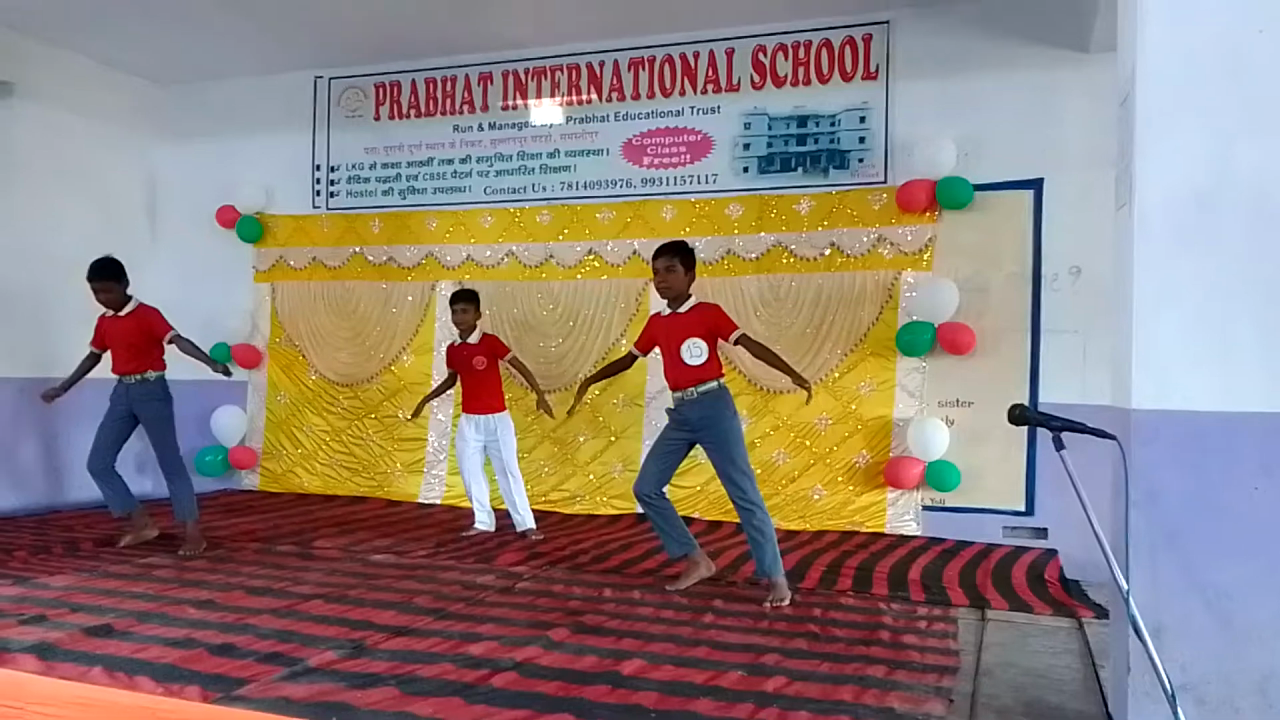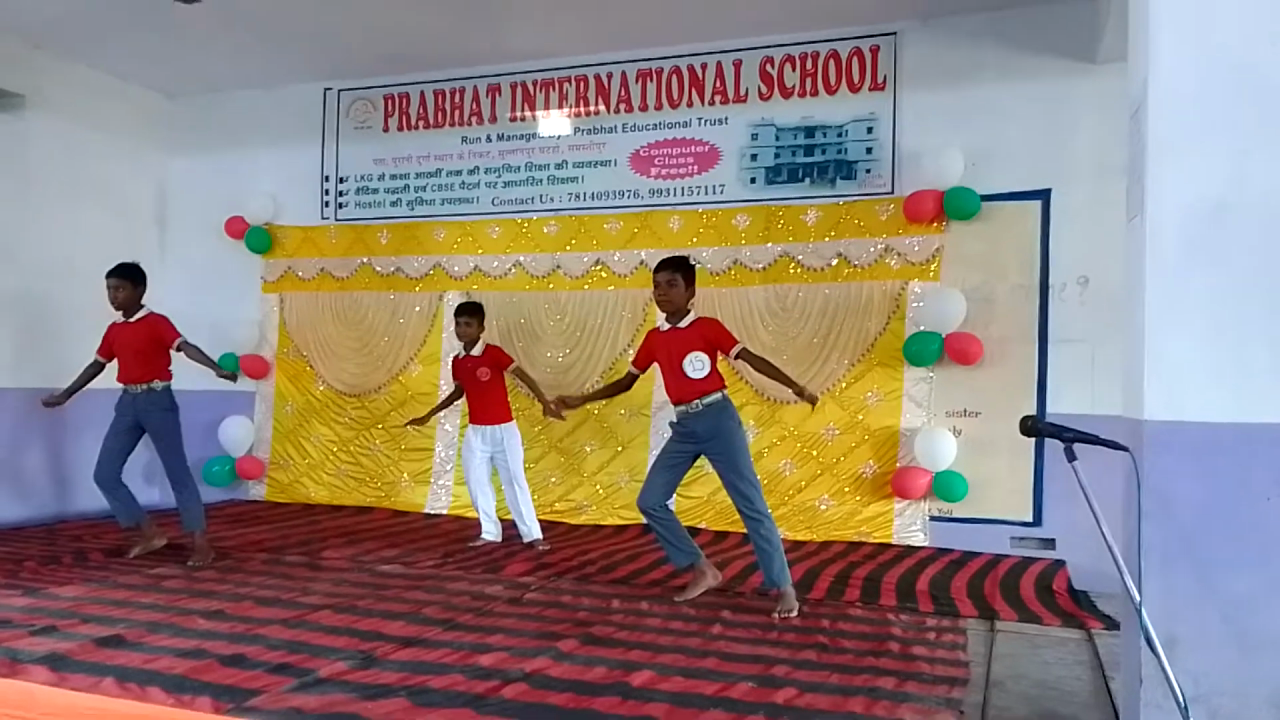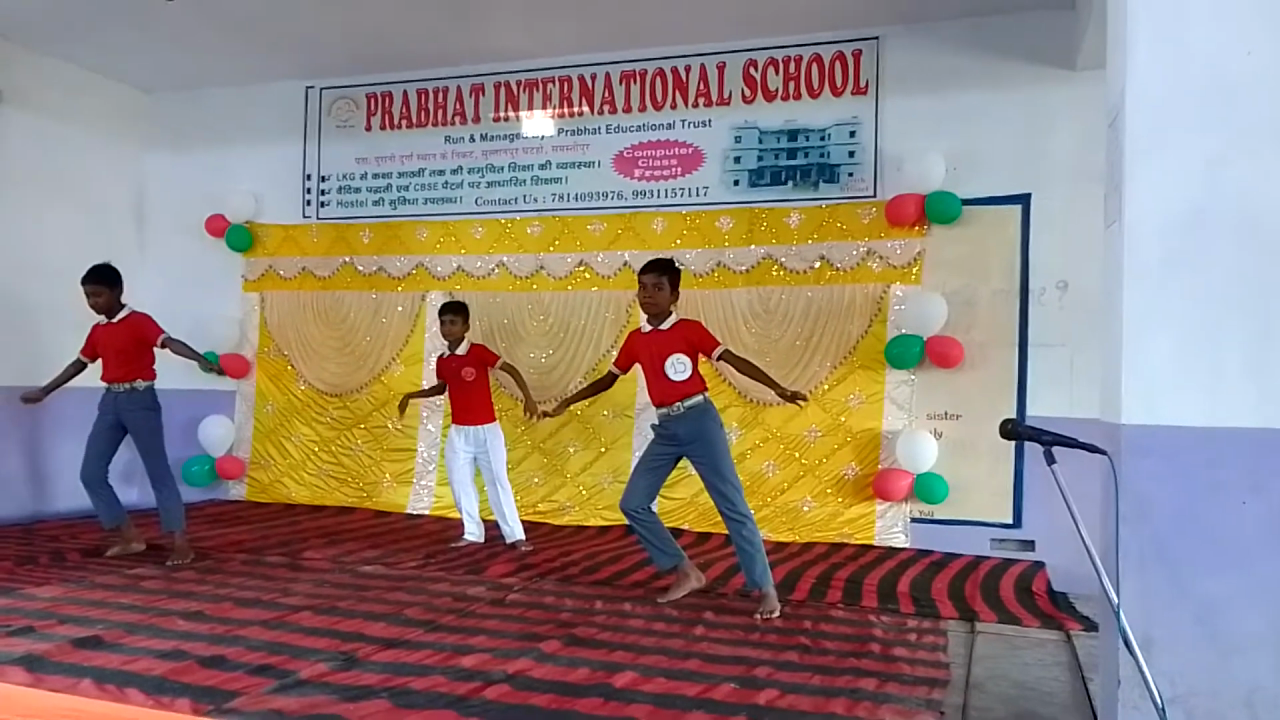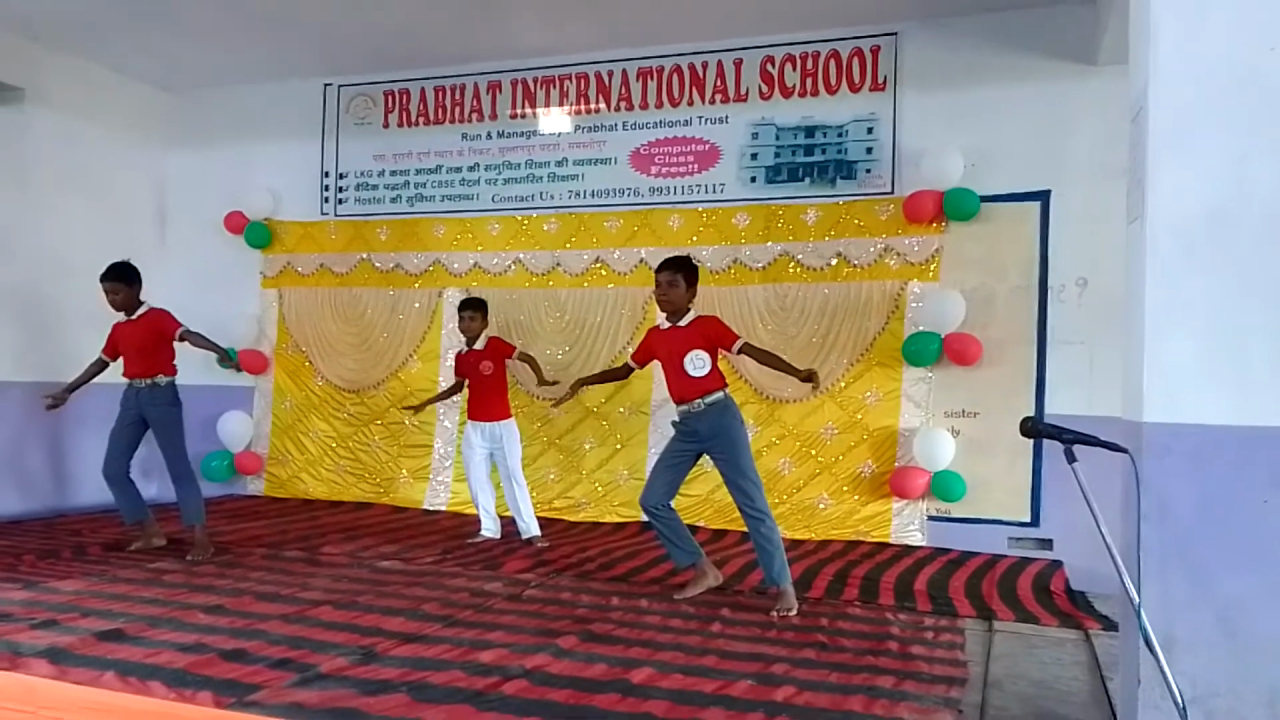
dt=1s
person 1, frame 1
left shoulder: (709, 313)
right shoulder: (655, 323)
left elbow: (750, 345)
right elbow: (627, 360)
left wrist: (793, 375)
right wrist: (588, 382)
left hip: (714, 407)
right hip: (680, 414)
left knee: (744, 494)
right knee: (646, 488)
left ankle: (777, 579)
right ankle: (696, 561)
person 1, frame 2
left shoulder: (708, 327)
right shoulder: (653, 339)
left elbow: (751, 358)
right elbow: (626, 381)
left wrist: (795, 387)
right wrist: (582, 400)
left hip: (718, 419)
right hip: (683, 427)
left knee: (751, 505)
right knee: (650, 501)
left ankle: (784, 588)
right ankle: (702, 570)
person 1, frame 3
left shoulder: (690, 330)
right shoulder: (635, 339)
left elbow: (733, 360)
right elbow: (609, 379)
left wrist: (778, 388)
right wrist: (568, 403)
left hip: (699, 421)
right hip: (665, 429)
left knee: (732, 506)
right knee: (633, 503)
left ankle: (766, 590)
right ankle: (686, 572)
person 1, frame 4
left shoulder: (709, 326)
right shoulder: (655, 336)
left elbow: (753, 352)
right elbow: (624, 371)
left wrist: (797, 373)
right wrist: (582, 382)
left hip: (720, 417)
right hip: (686, 426)
left knee: (752, 504)
right knee: (652, 500)
left ankle: (784, 587)
right ankle: (704, 571)
person 2, frame 1
left shoulder: (147, 315)
right shoulder: (103, 322)
left elbow: (178, 340)
right elbow: (93, 357)
left wrist: (212, 363)
right wrist: (63, 387)
left hip: (151, 391)
right hip: (122, 393)
left knee: (170, 462)
right knee: (98, 463)
left ankle: (193, 531)
right ankle: (141, 523)
person 2, frame 2
left shoulder: (157, 323)
right shoulder: (114, 330)
left elbow: (185, 347)
right elbow: (97, 365)
left wrist: (217, 369)
right wrist: (65, 395)
left hip: (157, 401)
right hip: (127, 403)
left knee: (178, 472)
right knee: (105, 474)
left ankle: (201, 542)
right ankle: (149, 533)
person 2, frame 3
left shoulder: (139, 322)
right shoulder: (97, 331)
left elbow: (169, 342)
right elbow: (79, 364)
left wrist: (201, 359)
right wrist: (44, 391)
left hip: (139, 400)
right hip: (110, 401)
left knee: (158, 472)
right knee: (91, 473)
left ankle: (181, 543)
right ankle: (129, 537)
person 2, frame 4
left shoulder: (158, 317)
right shoulder: (118, 329)
left elbow: (188, 335)
right elbow: (101, 363)
left wrist: (220, 352)
right wrist: (67, 391)
left hip: (161, 395)
right hip: (132, 397)
left knee: (179, 467)
right knee: (113, 469)
left ankle: (201, 539)
right ankle: (151, 532)
person 3, frame 1
left shoulder: (490, 342)
right shoulder: (452, 349)
left elbow: (518, 366)
left wrist: (539, 395)
right wrist: (425, 400)
left hip: (497, 419)
right hip: (469, 421)
left knee: (508, 471)
right knee: (471, 472)
left ankle: (526, 524)
right ankle: (483, 521)
person 3, frame 2
left shoulder: (493, 353)
right shoulder: (457, 362)
left elbow: (522, 375)
left wrist: (545, 403)
right wrist: (430, 414)
left hip: (503, 429)
right hip: (476, 432)
left knee: (514, 481)
right knee: (477, 483)
left ankle: (533, 534)
right ankle: (490, 532)
person 3, frame 3
left shoulder: (479, 352)
right shoulder: (442, 361)
left elbow: (512, 370)
left wrist: (528, 399)
right wrist: (411, 395)
left hip: (486, 430)
right hip: (459, 432)
left knee: (497, 482)
right knee: (460, 483)
left ankle: (515, 535)
right ankle: (472, 533)
person 3, frame 4
left shoulder: (496, 344)
right shoulder: (461, 357)
left elbow: (527, 358)
left wrist: (541, 378)
right wrist: (427, 402)
left hip: (502, 426)
right hip: (474, 428)
left knee: (513, 478)
right knee: (477, 480)
left ankle: (531, 531)
right ankle: (489, 528)
